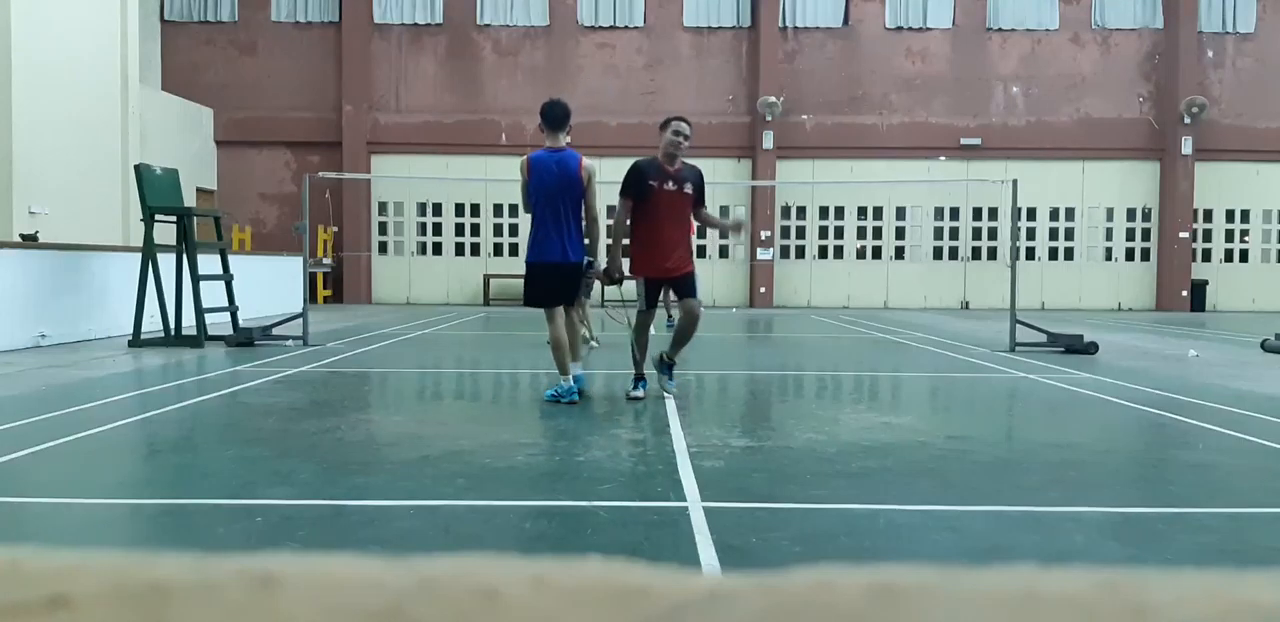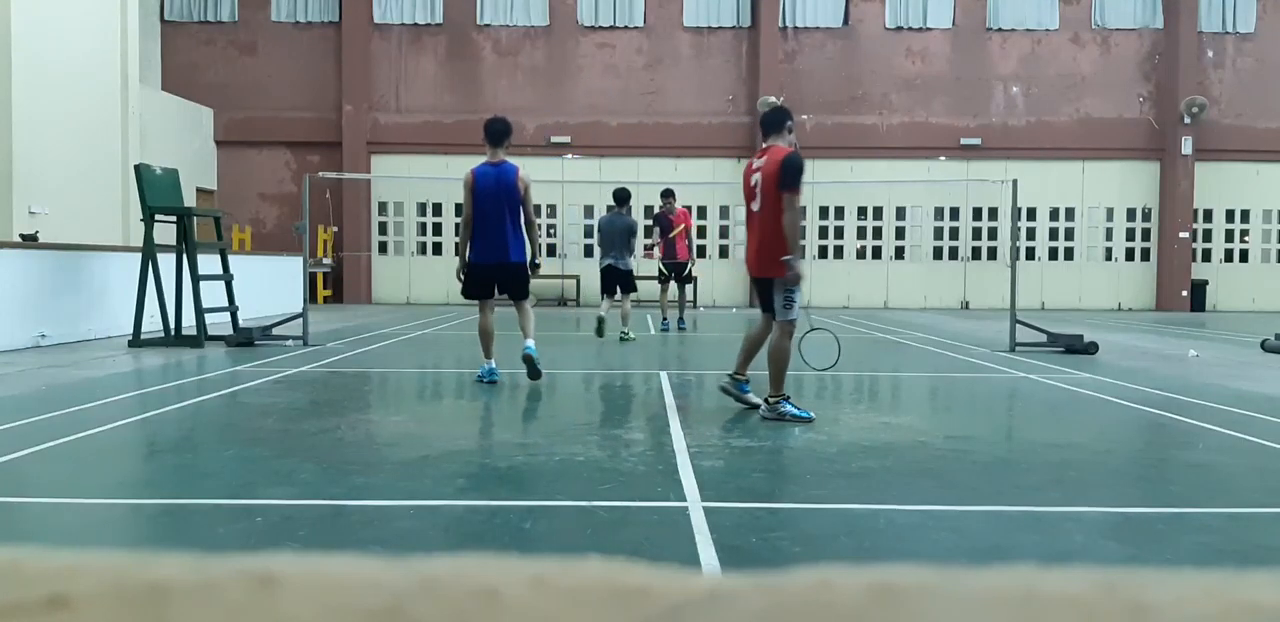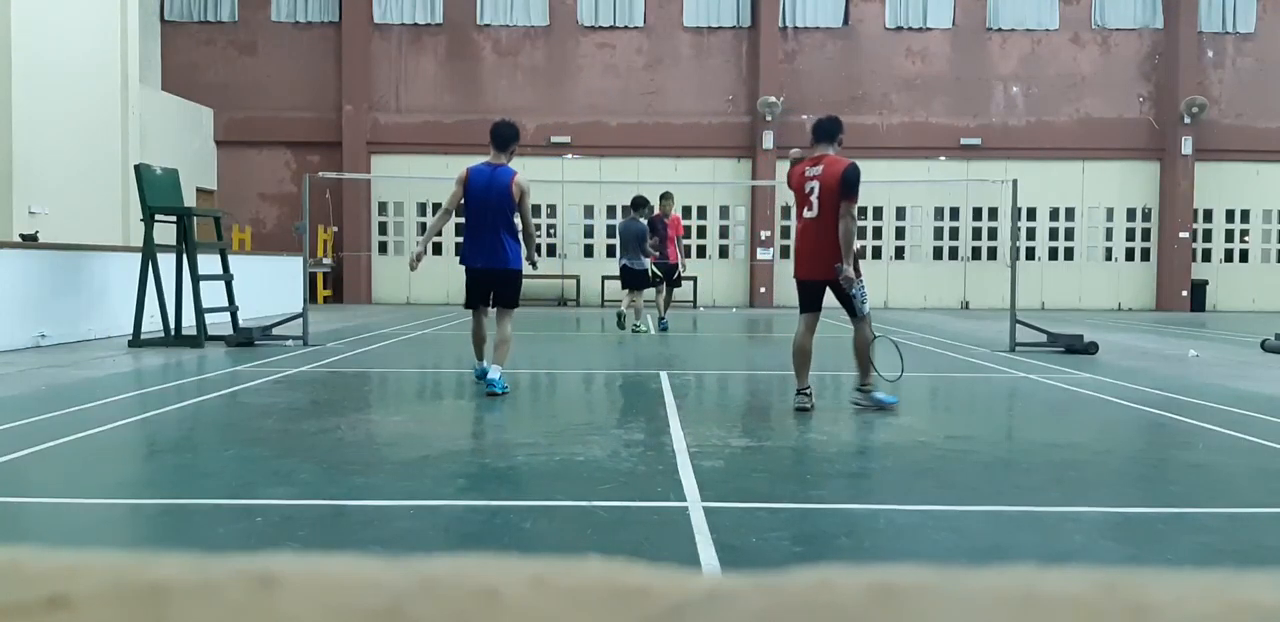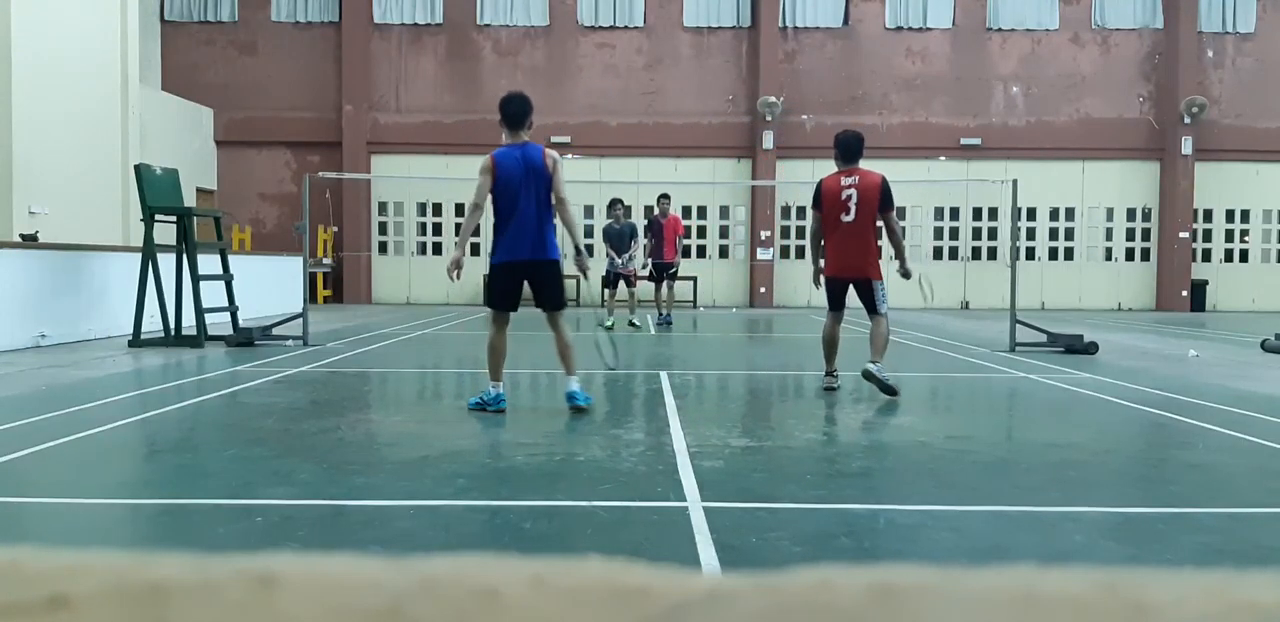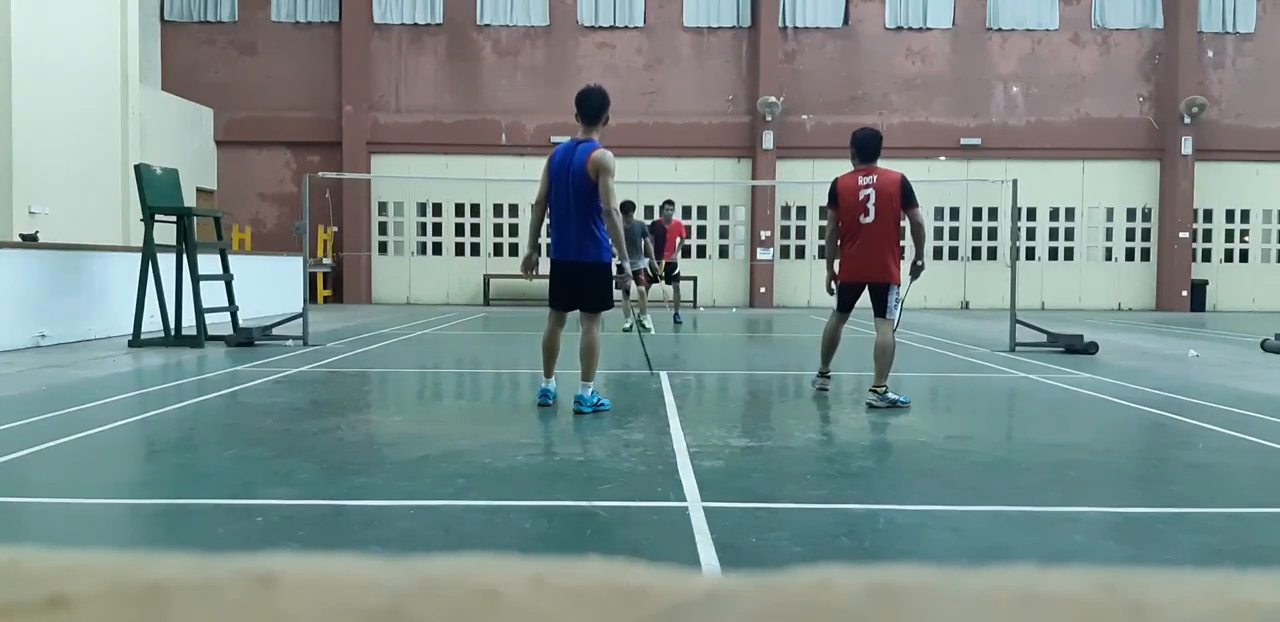
dt=1s
person 1, frame 1
left shoulder: (528, 163)
right shoulder: (584, 166)
left elbow: (527, 207)
right elbow: (592, 217)
right wrist: (593, 256)
left hip: (541, 254)
right hip: (573, 254)
left knee: (554, 317)
right knee: (570, 311)
left ankle: (567, 384)
right ankle: (576, 372)
person 1, frame 2
left shoulder: (472, 177)
right shoulder: (520, 176)
left elbow: (467, 221)
right elbow: (530, 221)
left wrist: (461, 258)
right wrist: (535, 255)
left hip: (481, 257)
right hip: (514, 256)
left knee: (485, 310)
right knee: (523, 304)
left ankle: (489, 367)
right ankle: (529, 345)
person 1, frame 3
left shoulder: (468, 175)
right shoulder: (518, 182)
left elbow: (446, 212)
right elbow: (527, 227)
left wrist: (422, 244)
right wrist: (531, 254)
left hip: (476, 260)
right hip: (508, 261)
left knee: (478, 315)
right knee: (504, 318)
left ankle: (481, 366)
right ankle: (495, 375)
person 1, frame 4
left shoulder: (492, 162)
right shoulder: (549, 158)
left elbow: (477, 207)
right elbow: (561, 202)
left wrist: (459, 248)
right wrist: (578, 246)
left hip: (505, 256)
right hip: (544, 255)
left knee: (499, 323)
right knee: (556, 322)
left ankle: (495, 392)
right ankle: (573, 388)
person 1, frame 5
left shoulder: (556, 154)
right shoulder: (601, 157)
left elbow: (540, 206)
right elbow: (609, 212)
left wrist: (531, 249)
right wrist: (624, 259)
left hip: (561, 254)
right hip: (592, 255)
left knee: (556, 319)
right knee: (590, 323)
left ankle: (547, 386)
right ankle: (585, 394)
person 2, frame 1
left shoulder: (693, 174)
right shoulder: (641, 169)
left elbow: (699, 214)
right elbow: (622, 213)
left wrist: (725, 225)
right wrist: (615, 254)
left hip: (681, 262)
right hip: (646, 262)
left knee: (692, 312)
right knee: (644, 318)
left ankle: (668, 359)
right ankle: (639, 377)
person 2, frame 2
left shoulder: (753, 163)
right shoulder: (790, 158)
right elbow: (791, 209)
right wrist: (794, 257)
left hip: (758, 258)
right hip: (777, 259)
left knee: (768, 321)
right knee: (785, 326)
left ankle: (736, 378)
right ankle: (776, 400)
person 2, frame 3
left shoulder: (796, 170)
right shoulder: (847, 168)
right elbow: (846, 217)
left wrist: (796, 157)
right wrist: (847, 263)
left hip: (805, 263)
right hip: (835, 263)
left knee: (806, 324)
right knee: (862, 322)
left ankle: (802, 391)
right ankle: (865, 388)
person 2, frame 4
left shoulder: (824, 185)
right shoulder: (878, 182)
left elbow: (816, 229)
right elbow: (892, 226)
left wrist: (816, 263)
right wrist: (903, 260)
left hip: (834, 266)
right hip: (867, 265)
left knee: (834, 318)
right knee: (879, 317)
left ankle: (830, 374)
right ankle: (875, 364)
person 2, frame 5
left shoulder: (840, 184)
right shoulder: (898, 181)
left elbow: (832, 231)
right elbow: (917, 222)
left wrist: (829, 269)
right wrist: (919, 257)
left hip: (850, 269)
right hip: (885, 269)
left knee: (837, 318)
right knee: (885, 326)
left ankle: (823, 374)
right ankle: (878, 390)
